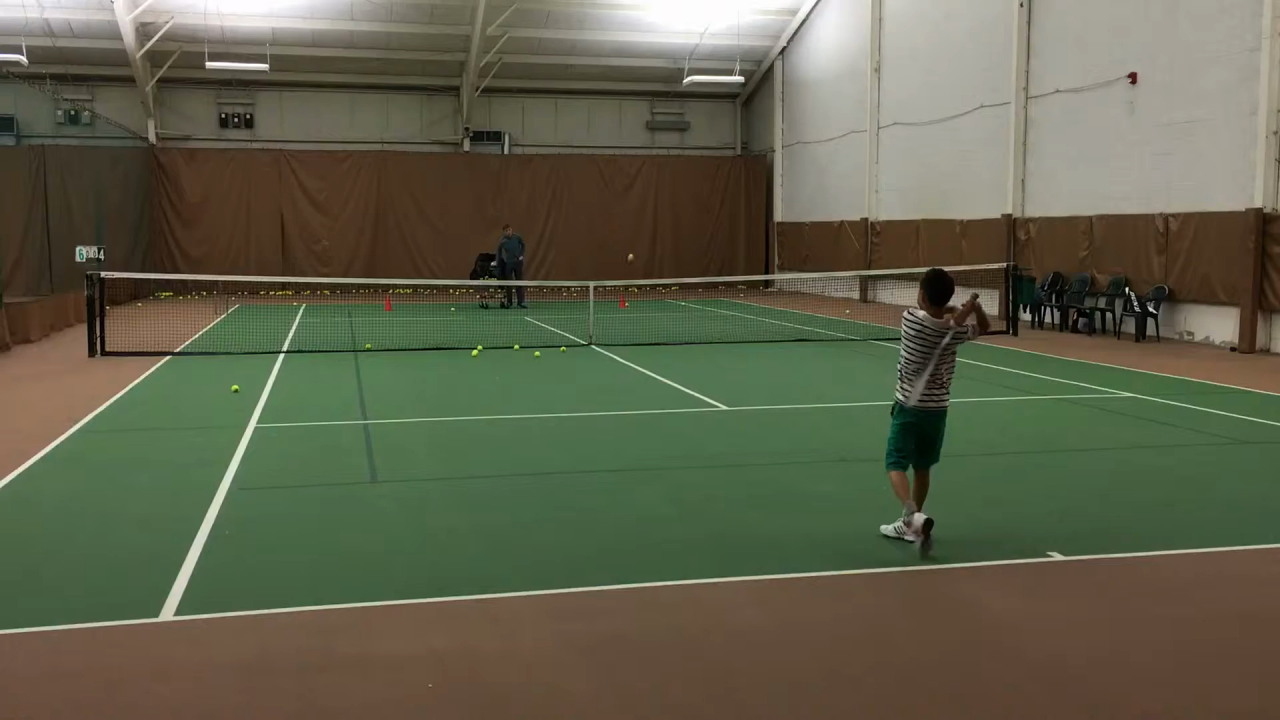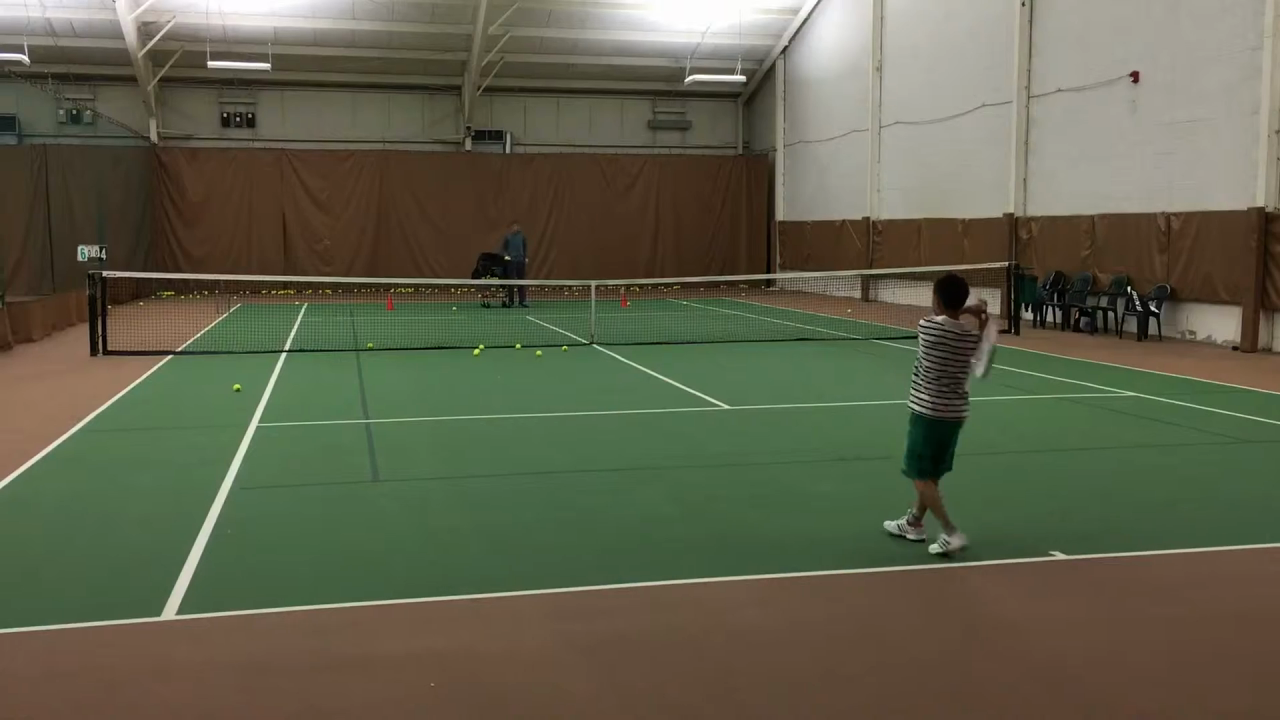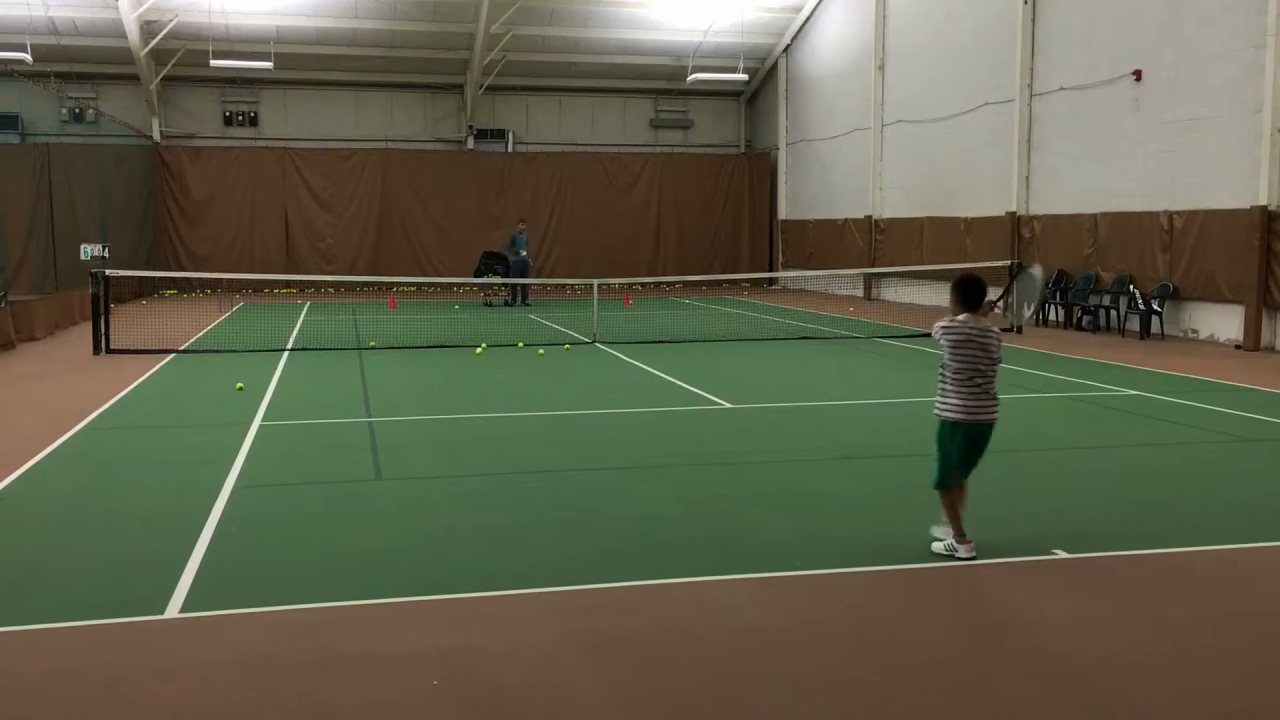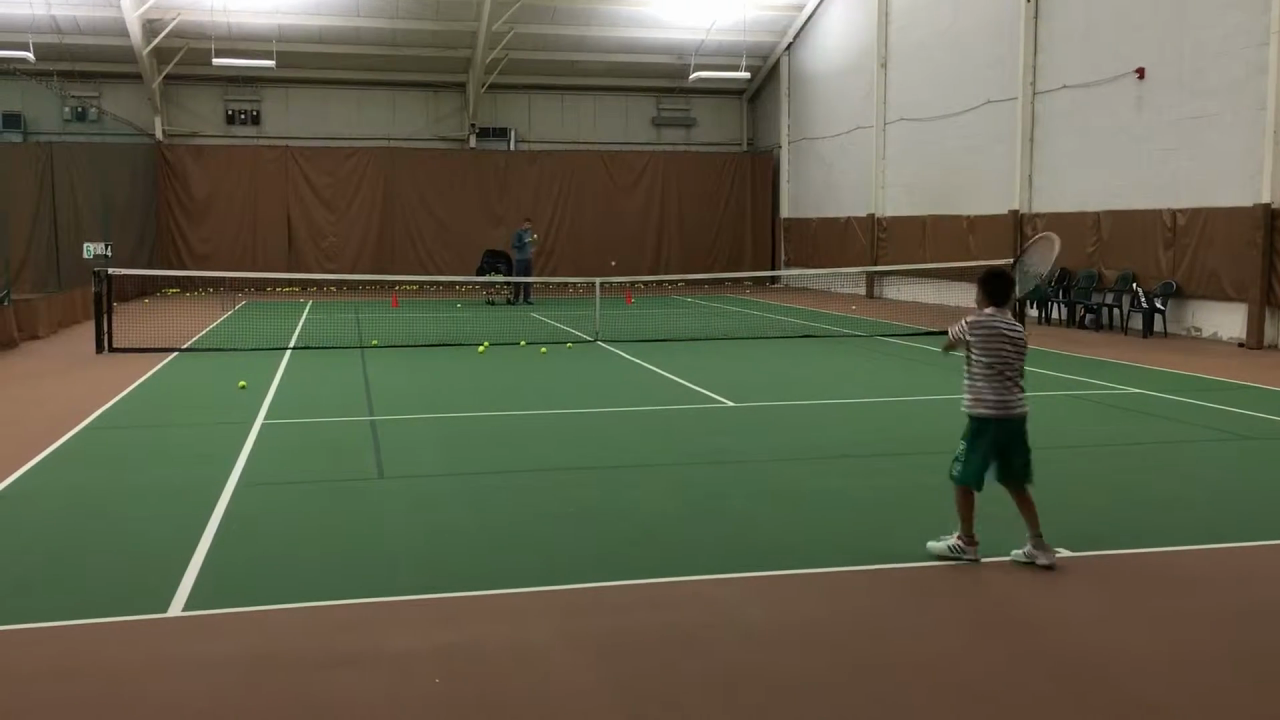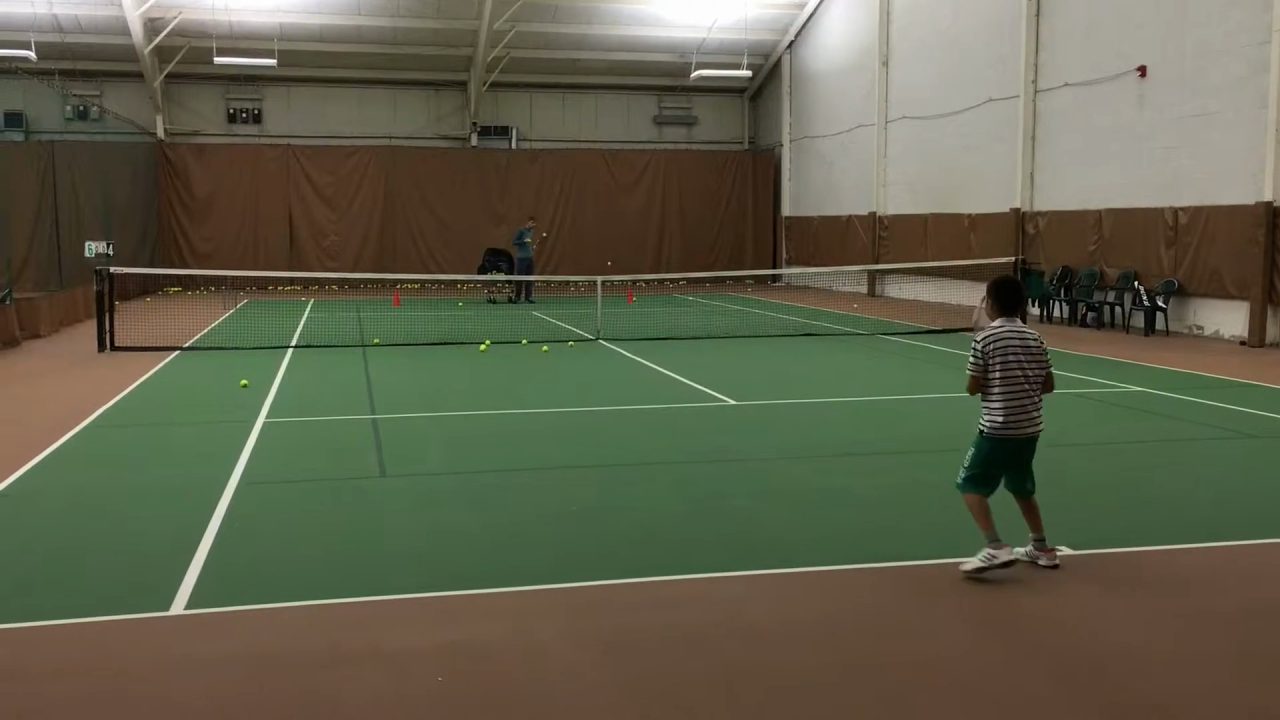
dt=0.2s
person 1, frame 1
left shoulder: (910, 318)
right shoulder: (956, 330)
right elbow: (984, 327)
left wrist: (956, 312)
right wrist: (974, 308)
left hip: (909, 405)
right hip: (937, 407)
left knee: (896, 465)
right knee: (922, 467)
left ankle: (914, 516)
right ankle: (912, 523)
person 1, frame 2
left shoulder: (927, 326)
right shoulder: (974, 336)
left wrist: (968, 312)
right wrist: (981, 317)
left hip: (927, 411)
right hip: (956, 413)
left knee: (920, 474)
right knee: (933, 472)
left ankle: (951, 532)
right ankle: (914, 522)
person 1, frame 3
left shoulder: (947, 328)
right shoulder: (993, 335)
left wrist: (975, 314)
left hip: (956, 415)
right hip: (986, 416)
left knee: (947, 479)
right knee: (957, 474)
left ankle: (961, 541)
right ankle: (952, 523)
person 1, frame 4
left shoulder: (974, 324)
right shoulder: (1018, 331)
left elbow: (947, 345)
left hip: (987, 415)
right hip: (1016, 414)
left knee: (963, 478)
right knee: (1014, 481)
left ankle: (966, 541)
right ankle: (1038, 546)
person 1, frame 5
left shoulder: (984, 338)
right shoulder: (1034, 338)
left elbow: (973, 389)
right elbow: (1048, 385)
left hip: (998, 428)
right hip: (1030, 426)
left knee: (971, 486)
right knee: (1022, 488)
left ankle: (996, 547)
right ankle: (1041, 548)
